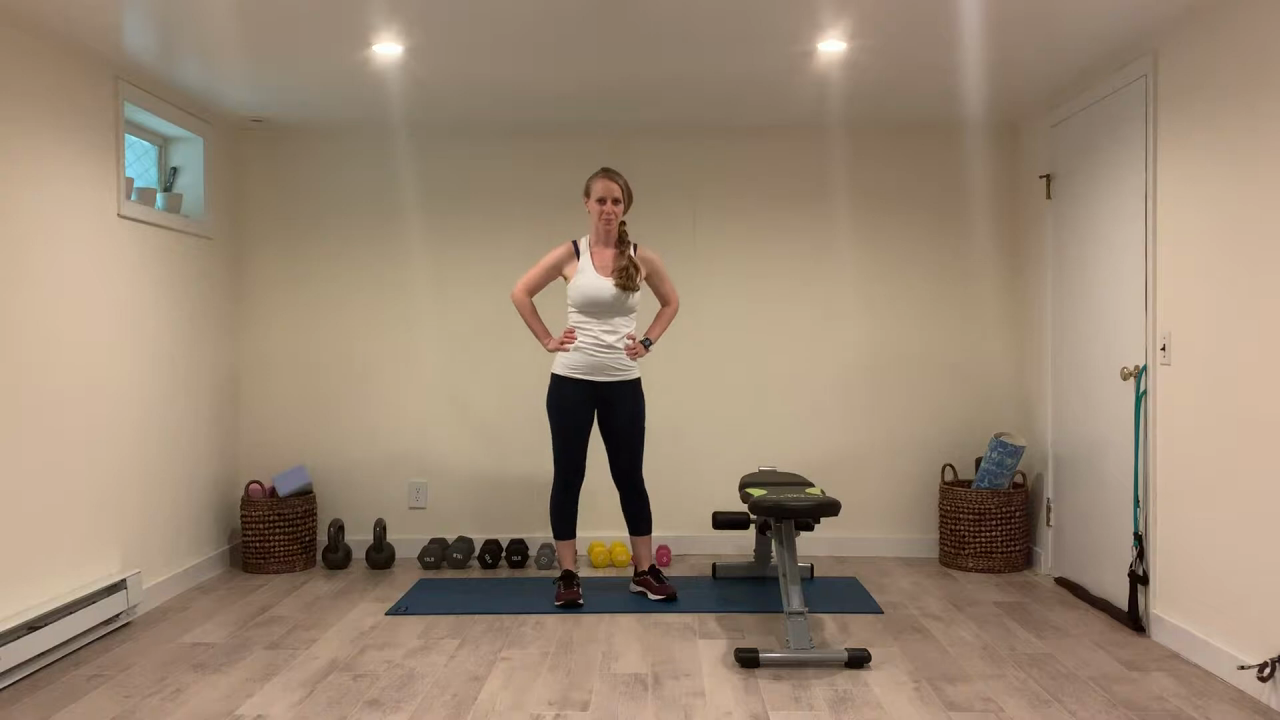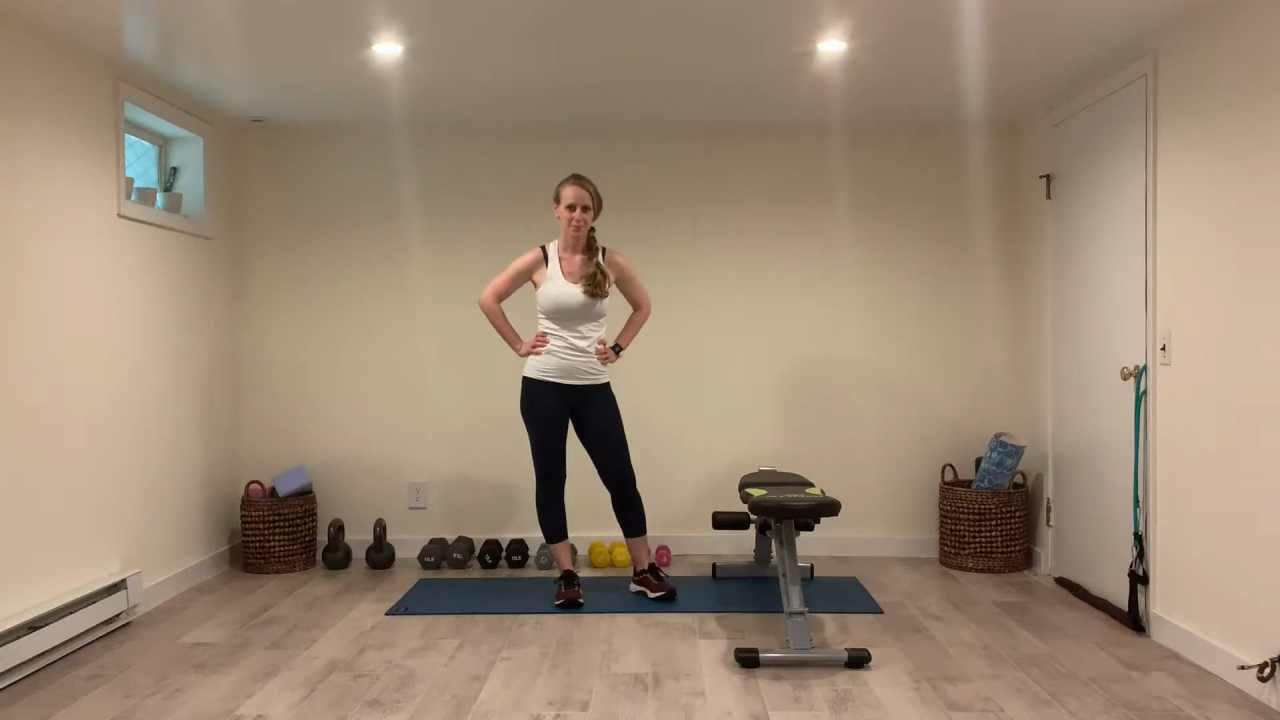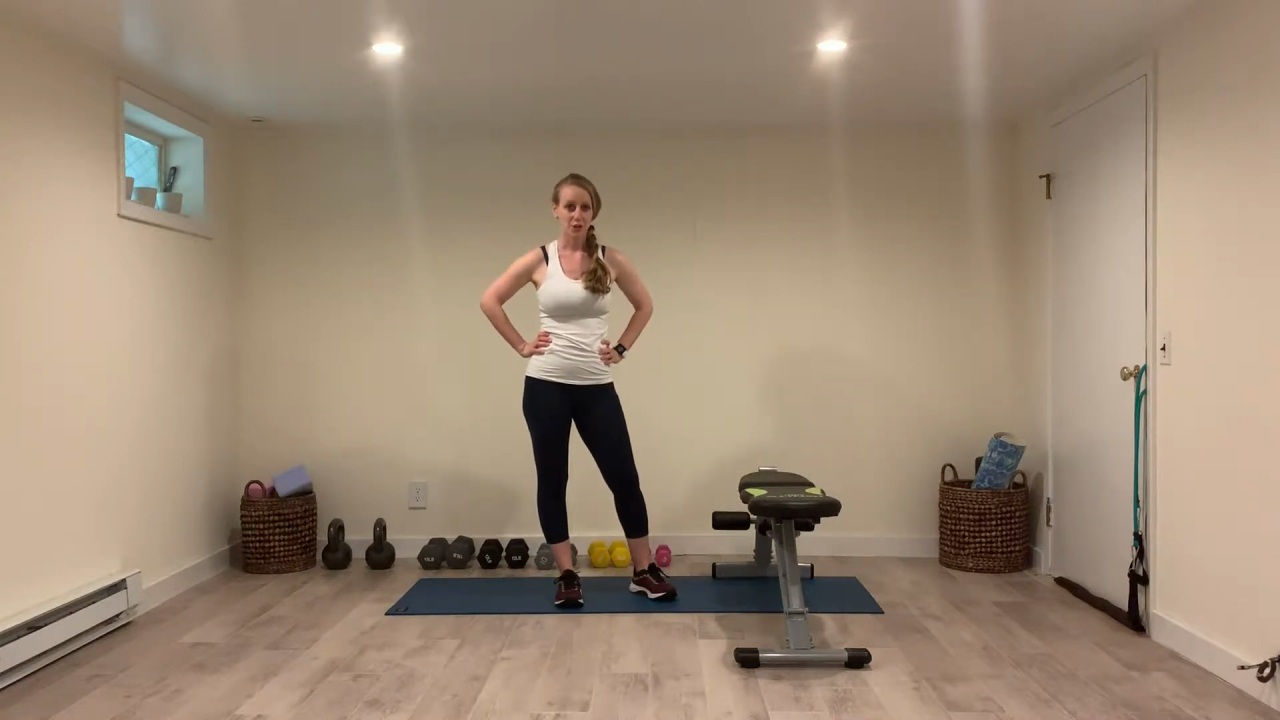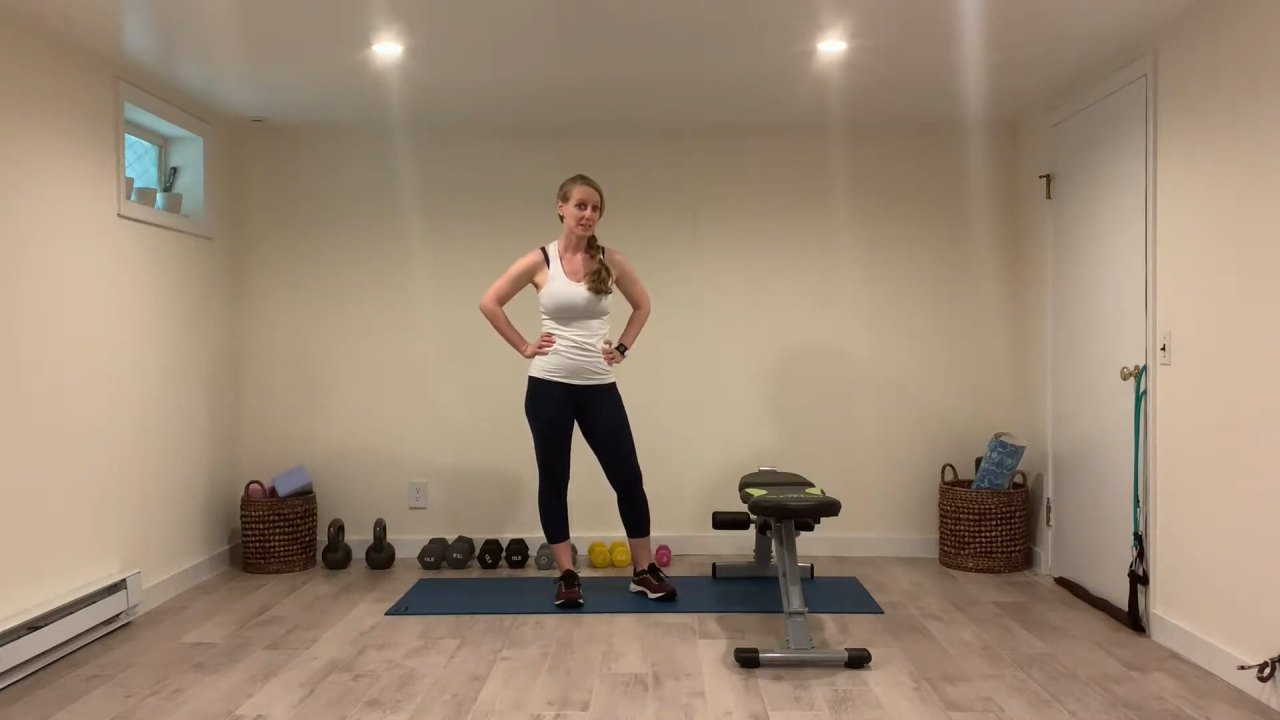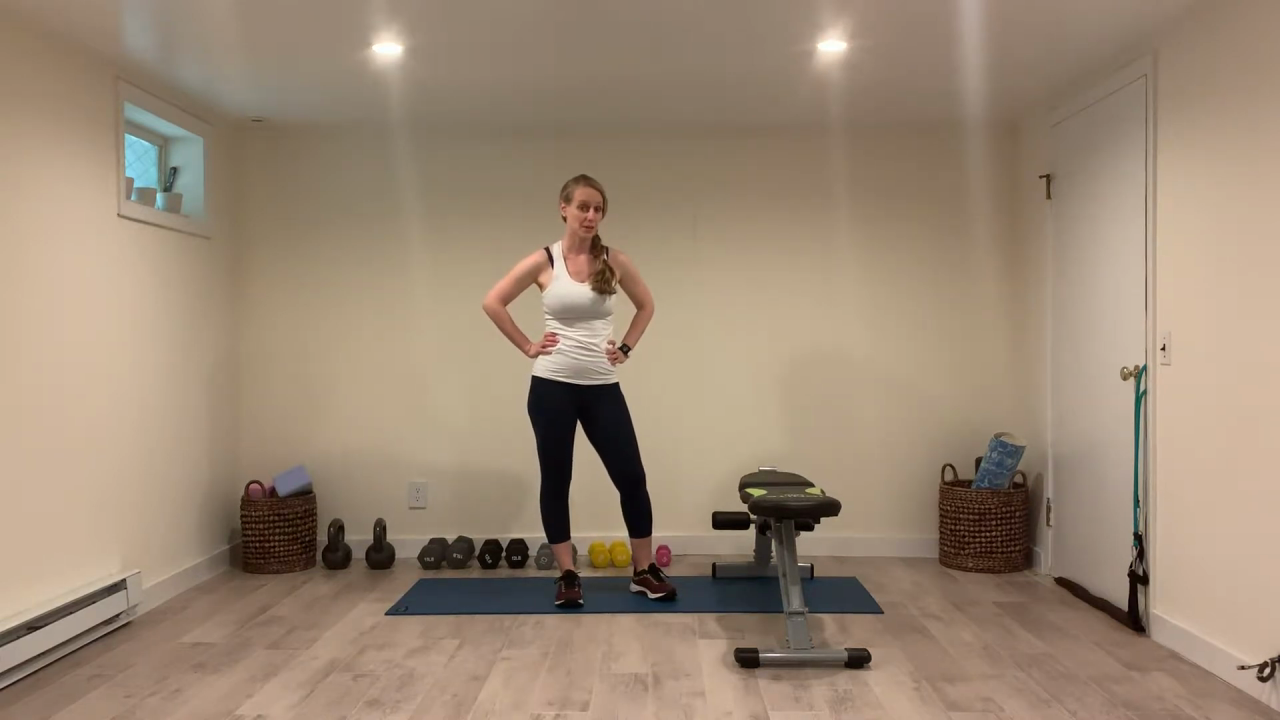
dt=1s
person 1, frame 1
left shoulder: (642, 257)
right shoulder: (569, 255)
left elbow: (670, 302)
right elbow: (521, 293)
left wrist: (648, 342)
right wrist: (547, 340)
left hip: (623, 385)
right hip: (571, 382)
left knee: (629, 477)
right knee: (568, 477)
left ankle: (644, 572)
right ankle: (567, 575)
person 1, frame 2
left shoulder: (611, 263)
right shoulder: (538, 260)
left elbow: (642, 306)
right elbow: (488, 299)
left wrist: (618, 348)
right wrist: (519, 346)
left hip: (594, 388)
right hip: (543, 386)
left knee: (621, 478)
right knee: (550, 480)
left ankle: (644, 571)
right ankle: (566, 576)
person 1, frame 3
left shoulder: (612, 261)
right shoulder: (538, 260)
left elbow: (644, 305)
right elbow: (490, 301)
left wrist: (621, 349)
right wrist: (522, 346)
left hip: (596, 388)
right hip: (546, 385)
left knee: (624, 478)
right knee: (552, 480)
left ankle: (644, 572)
right ankle: (566, 576)
person 1, frame 4
left shoulder: (611, 261)
right shoulder: (539, 262)
left elbow: (642, 304)
right elbow: (489, 303)
left wrist: (622, 348)
right wrist: (523, 347)
left hip: (599, 388)
right hip: (549, 386)
left knee: (628, 478)
right knee: (554, 480)
left ankle: (644, 572)
right ankle: (567, 576)
person 1, frame 5
left shoulder: (615, 261)
right shoulder: (543, 262)
left elbow: (646, 305)
right elbow: (493, 303)
left wrist: (627, 348)
right wrist: (527, 347)
left hip: (602, 388)
right hip: (552, 386)
left knee: (631, 477)
right knee: (556, 481)
left ankle: (644, 571)
right ankle: (568, 576)
